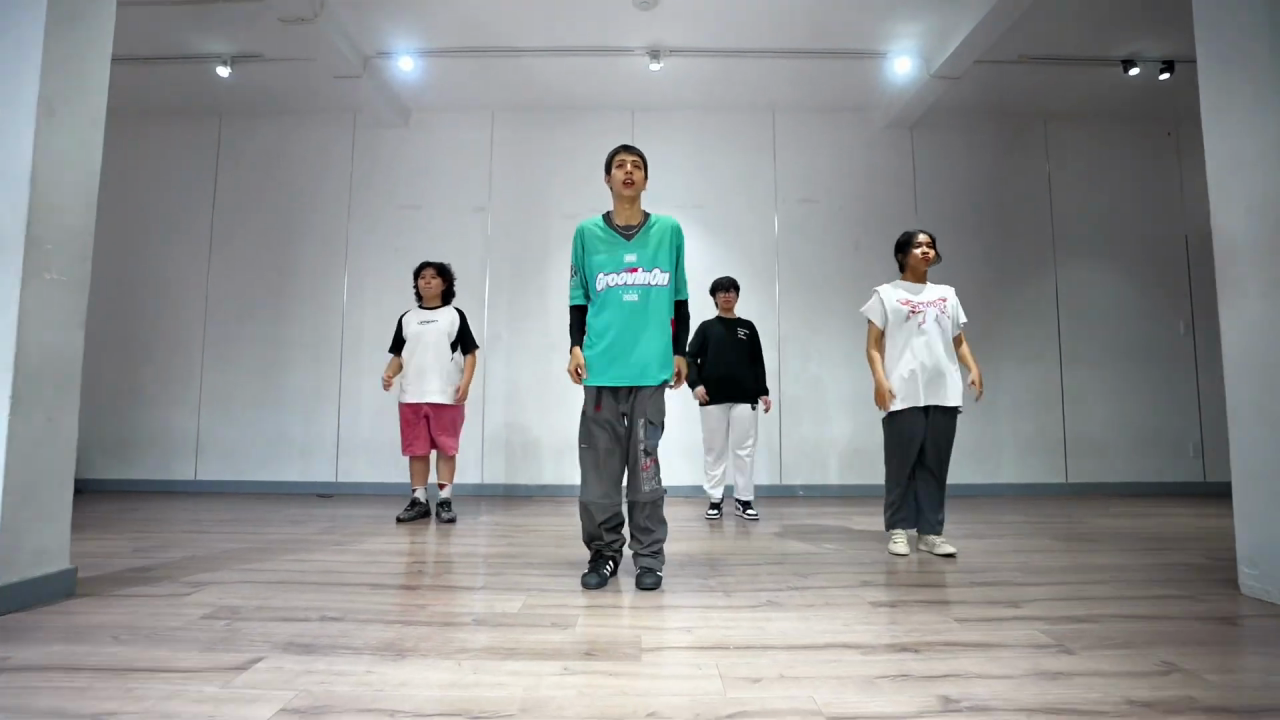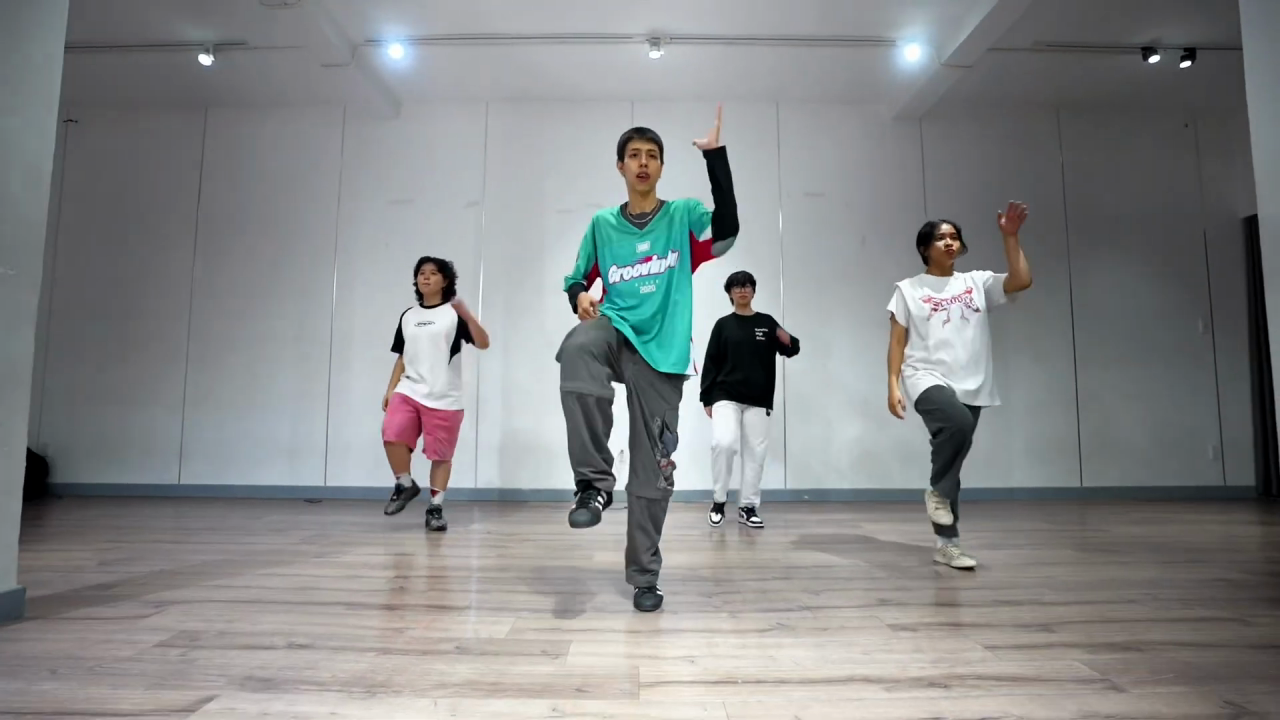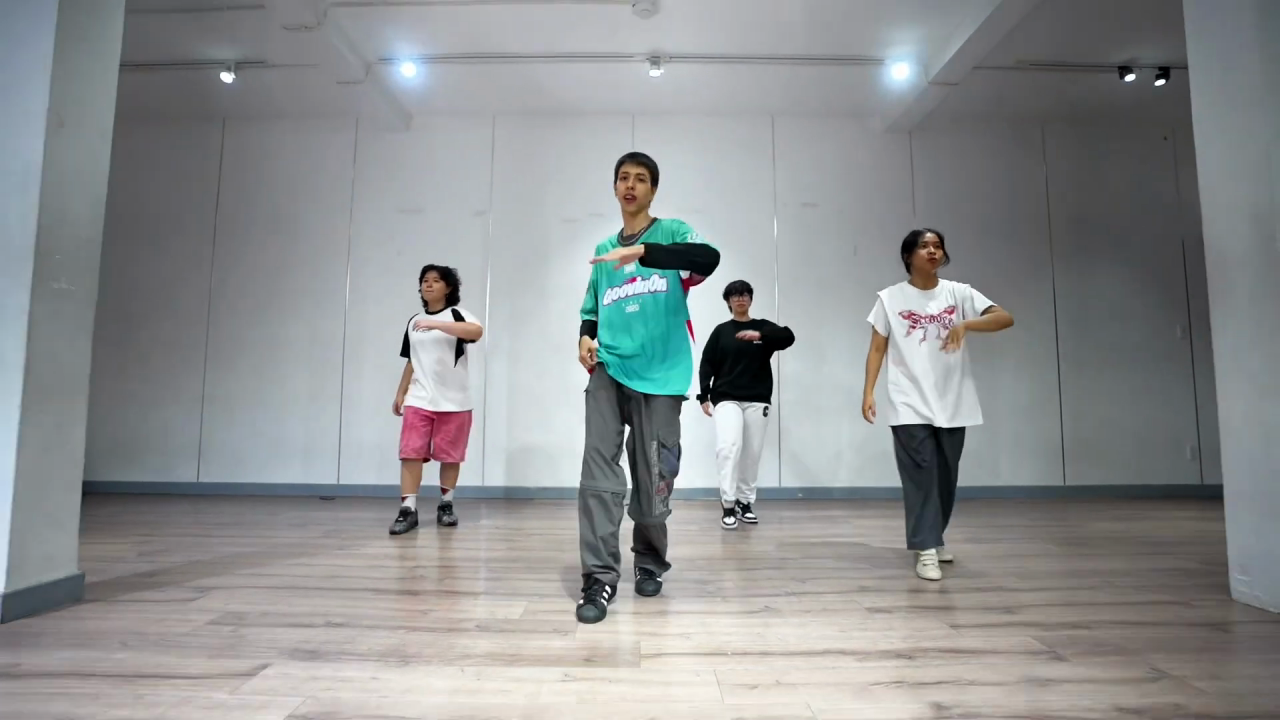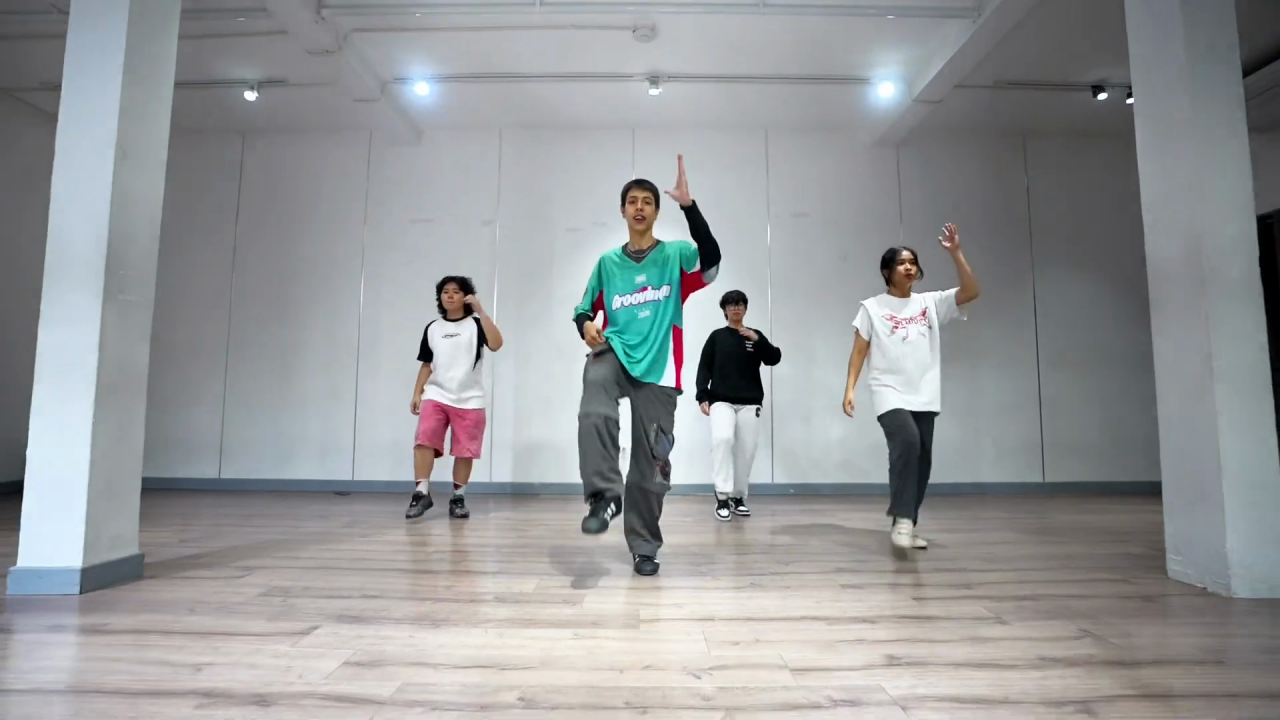
dt=0.5s
person 1, frame 1
left shoulder: (668, 231)
right shoulder: (587, 233)
left elbow: (678, 298)
right elbow: (577, 298)
left wrist: (681, 352)
right wrist: (575, 346)
left hip: (650, 365)
right hip: (600, 366)
left knee: (644, 458)
right knee: (599, 463)
left ankle: (649, 556)
right ankle: (604, 551)
person 1, frame 2
left shoulder: (684, 214)
right shoulder: (602, 224)
left elbow: (725, 235)
right elbow: (575, 278)
left wrist: (716, 155)
right wrist: (580, 295)
left hip: (662, 348)
right hip: (614, 328)
left knee: (653, 462)
right knee: (577, 352)
left ankle: (644, 574)
right ankle: (594, 480)
person 1, frame 3
left shoulder: (672, 233)
right shoulder: (604, 250)
left elbow: (709, 258)
left wrist: (640, 254)
right wrist: (585, 338)
left hip: (659, 374)
right hip: (608, 370)
left knee: (656, 474)
right knee: (599, 470)
left ankle: (650, 562)
right ankle: (600, 577)
person 1, frame 4
left shoulder: (676, 253)
right shoulder: (607, 261)
left elbow: (712, 259)
right elbow: (584, 307)
left wrist: (688, 204)
right wrist: (587, 325)
left hip: (658, 367)
right hip: (615, 354)
left knee: (653, 458)
right knee: (594, 412)
left ankle: (644, 547)
right ankle: (602, 496)
person 2, frame 1
left shoulder: (947, 294)
right shoulder: (886, 294)
left elbow: (958, 341)
right elbow: (873, 344)
left wrist: (973, 369)
right wrist: (880, 381)
left hip: (943, 391)
right hip: (903, 393)
left knee: (935, 463)
right knee: (902, 462)
left ankle: (930, 532)
right ankle: (898, 530)
person 2, frame 2
left shoulder: (977, 282)
right shoulder: (908, 289)
left elbow: (1022, 282)
right elbow: (897, 343)
left wrist: (1010, 238)
right wrist: (893, 386)
left hip: (970, 385)
right hip: (926, 378)
right knee: (956, 423)
left ankle: (946, 540)
right ankle: (938, 491)
person 2, frame 3
left shoulder: (959, 293)
right shoulder: (890, 298)
left elbow: (1005, 318)
right elbow: (877, 349)
left wrist: (966, 325)
right wrist: (868, 392)
left hip: (952, 404)
right hip: (909, 404)
left knee: (945, 476)
right knee: (920, 473)
left ankle: (934, 539)
right ankle: (926, 549)
person 2, frame 4
left shoulder: (932, 302)
right shoulder: (872, 307)
left elbow: (972, 292)
right elbow: (859, 351)
left wrist: (956, 253)
right wrist: (849, 389)
left hip: (924, 396)
right hip: (889, 392)
left knee: (921, 459)
right knee: (906, 444)
left ankle: (908, 520)
right ankle: (902, 520)
person 3, frame 1
left shoulder: (455, 315)
right shoulder: (407, 318)
left elbow: (470, 354)
right elbow: (398, 355)
left wrist: (465, 383)
right wrist: (389, 374)
left hip: (446, 395)
right hip: (411, 395)
left knee: (446, 448)
right knee: (416, 449)
left ankle: (445, 501)
right ankle: (419, 501)
person 3, frame 2
left shoulder: (454, 314)
right shoulder: (407, 316)
left elbow: (483, 343)
right elbow: (401, 358)
left wrist: (467, 314)
right wrist: (390, 389)
left hip: (444, 398)
right hip: (410, 392)
left knee: (440, 454)
right knee: (392, 437)
left ankle: (435, 508)
right ankle: (405, 485)
person 3, frame 3
left shoulder: (456, 315)
right shoulder: (414, 323)
left elbow: (476, 332)
left wrist: (434, 324)
right wrist: (400, 393)
left hip: (453, 401)
right hip: (419, 400)
left knee: (450, 456)
right knee: (411, 454)
left ankle: (446, 505)
right ankle: (407, 509)
person 3, frame 4
left shoulder: (475, 324)
right shoulder: (432, 328)
left elbow: (496, 344)
right elbow: (426, 365)
left wrist: (480, 311)
right wrist: (417, 394)
left hip: (469, 400)
right hip: (436, 396)
left knee: (465, 451)
right knee: (424, 441)
left ankle: (458, 499)
right ankle: (421, 493)
person 4, frame 1
left shoulder: (748, 327)
right shoulder: (707, 327)
left elbow: (757, 362)
right elbow: (691, 358)
left wrist: (763, 391)
right wrist: (695, 384)
left hip: (745, 398)
right hip: (712, 399)
left knee: (744, 450)
right knee: (714, 450)
left ankle: (744, 499)
right ankle: (715, 500)
person 4, frame 2
left shoulder: (767, 322)
right shoulder: (723, 325)
left elbow: (790, 348)
right elbow: (711, 363)
left wrist: (788, 343)
right wrist: (706, 398)
left hip: (759, 401)
right hip: (726, 397)
left knee: (755, 456)
right knee: (723, 445)
left ankle: (748, 507)
right ankle: (718, 501)
person 4, frame 3
left shoulder: (763, 326)
right shoulder: (721, 331)
left elbow: (788, 338)
right elbow: (707, 364)
left wrist: (760, 336)
right wrist: (704, 395)
left hip: (758, 400)
right hip: (727, 399)
left knee: (752, 454)
right knee: (728, 447)
left ankle: (745, 502)
right ankle: (728, 504)
person 4, frame 4
left shoulder: (755, 335)
right shoulder: (716, 337)
left elbow: (774, 358)
right elbow: (704, 368)
left wrist: (757, 341)
right wrist: (702, 397)
left hip: (750, 402)
right hip: (721, 401)
left knee: (746, 451)
right knee: (722, 441)
left ankle: (738, 497)
right ankle: (722, 497)
